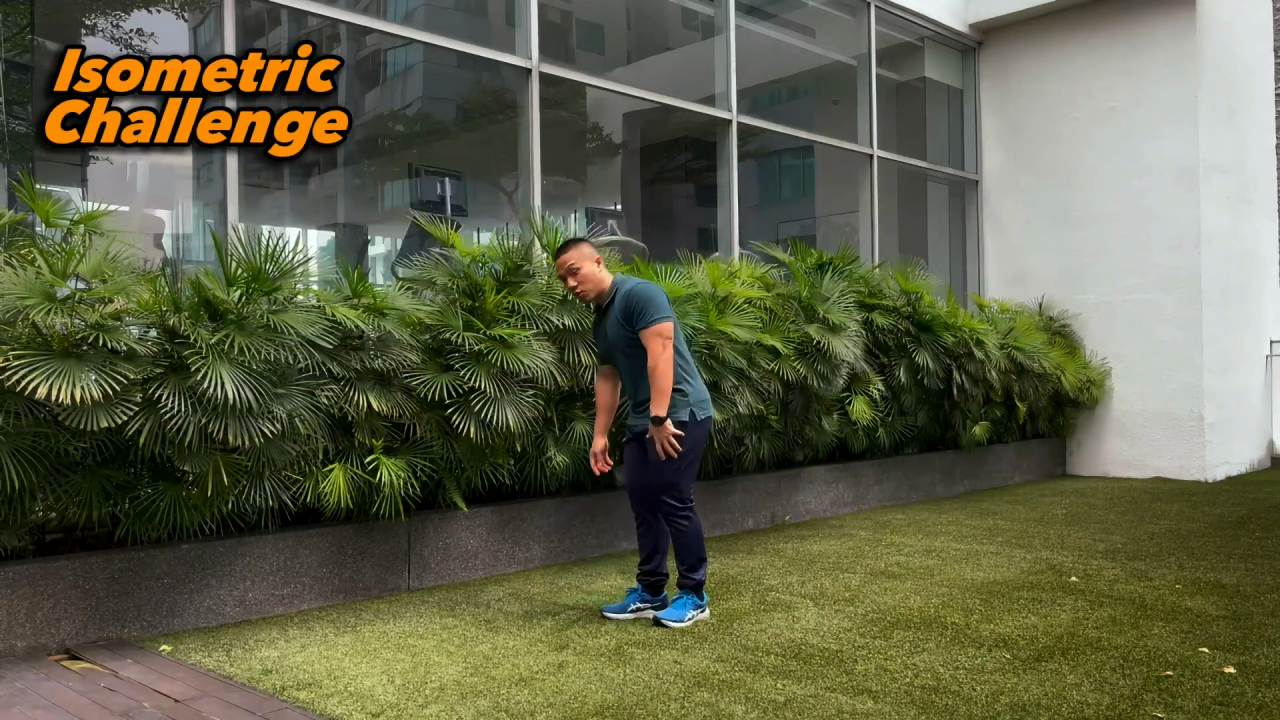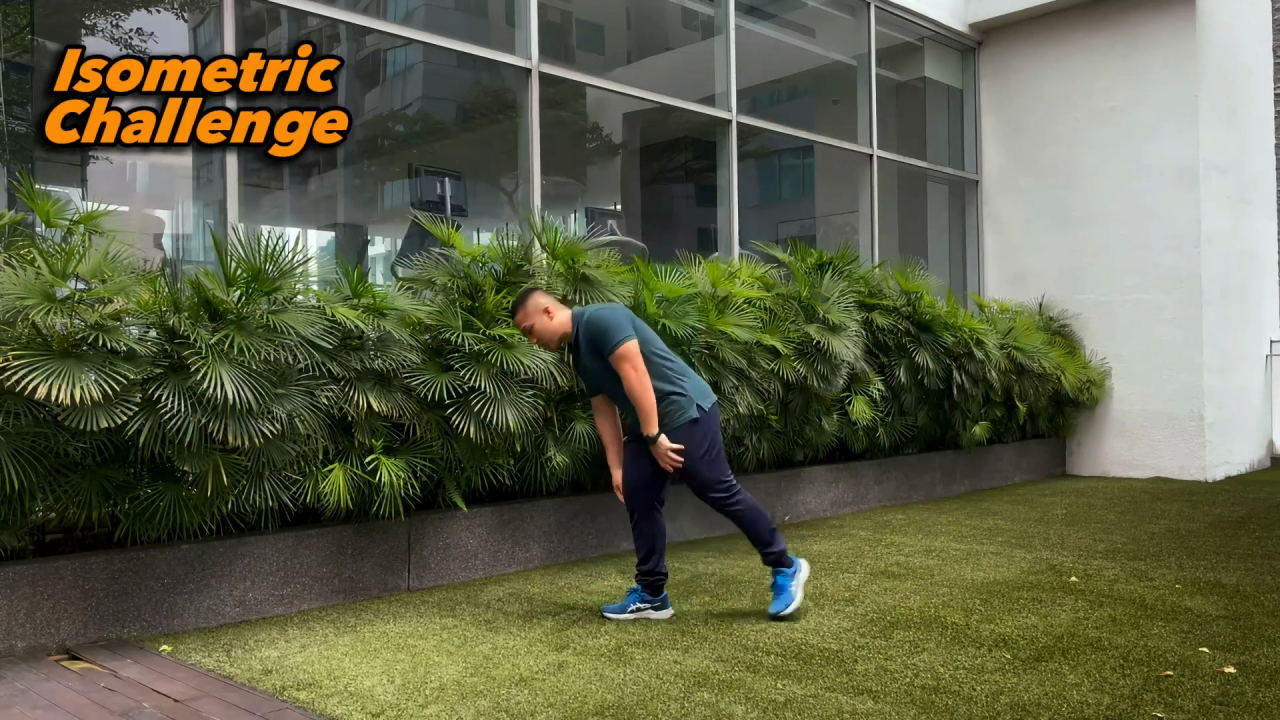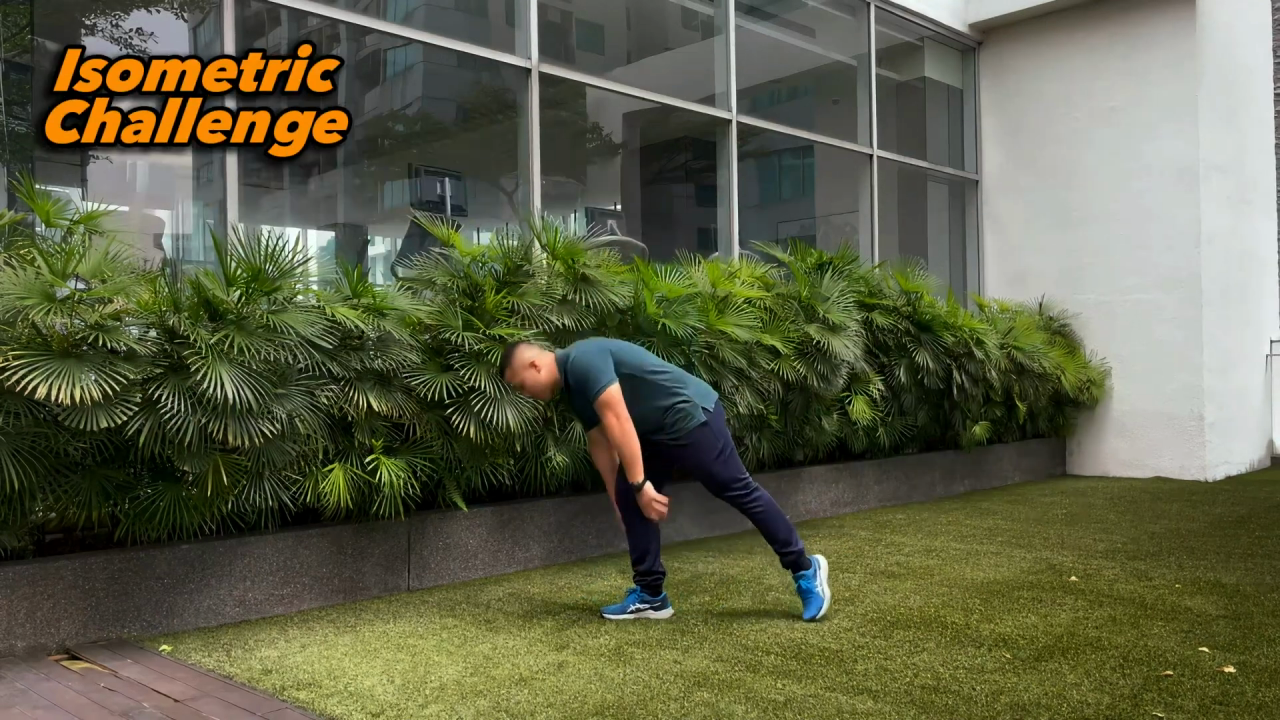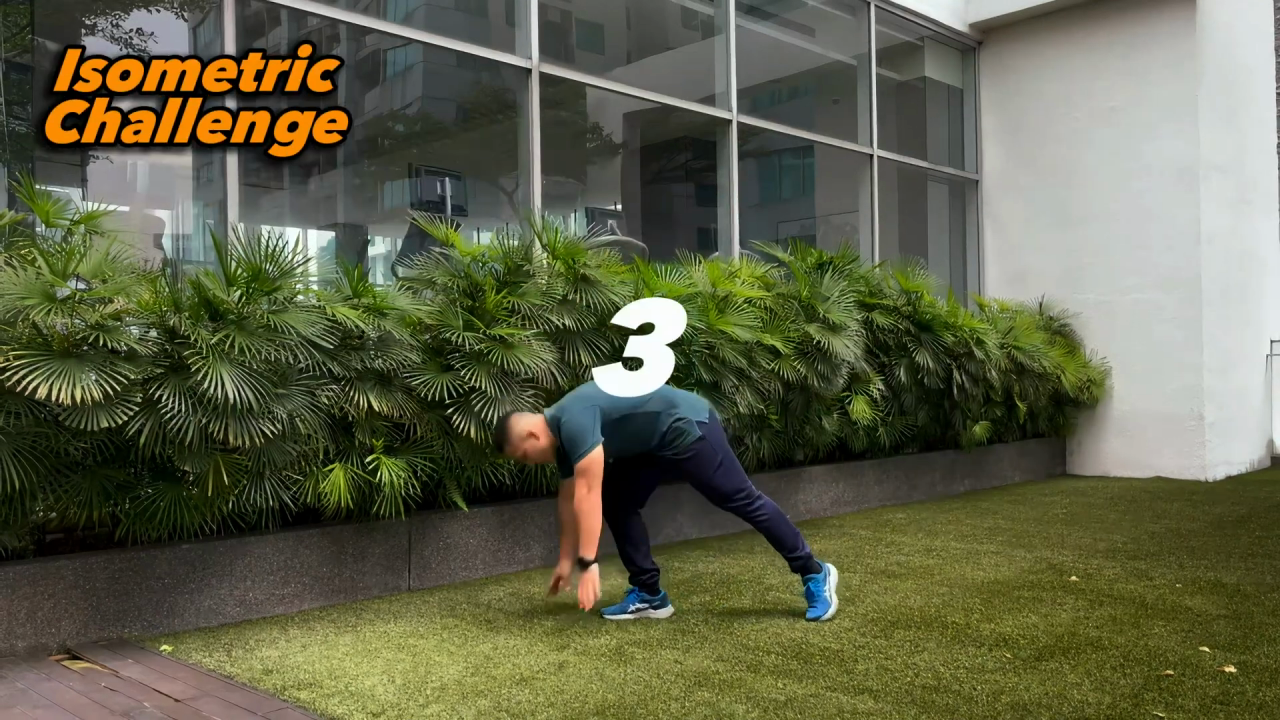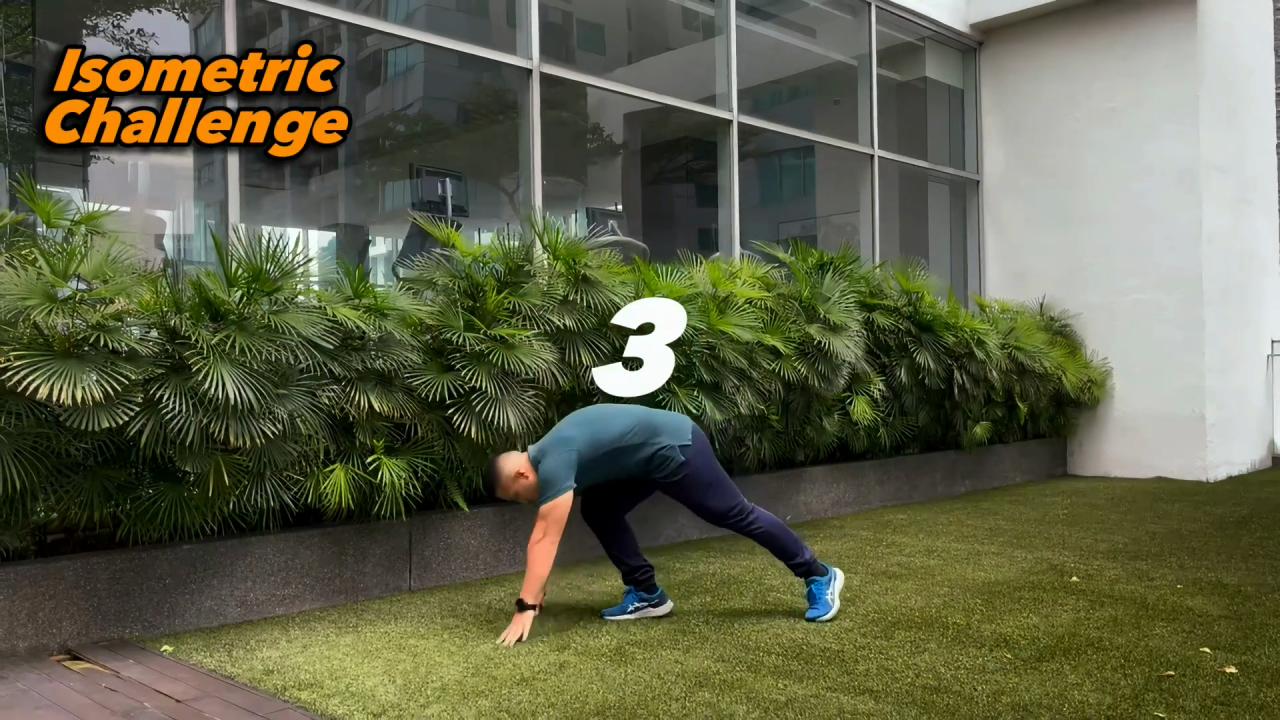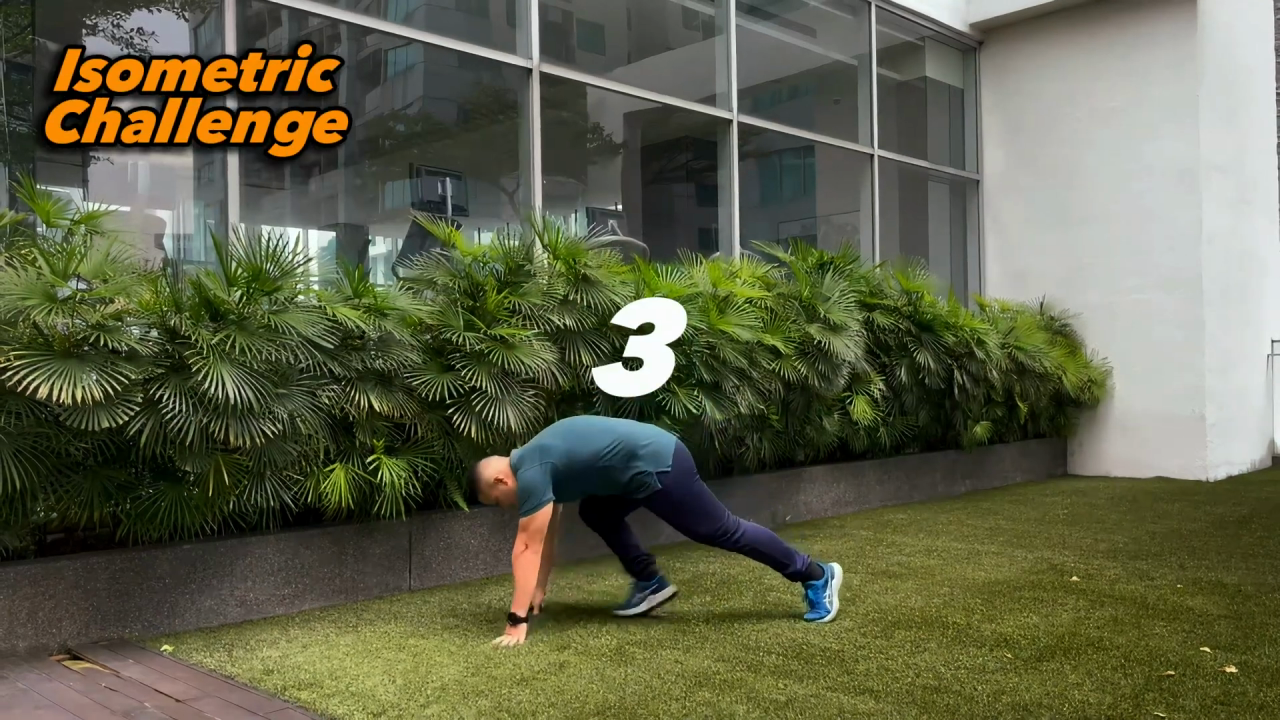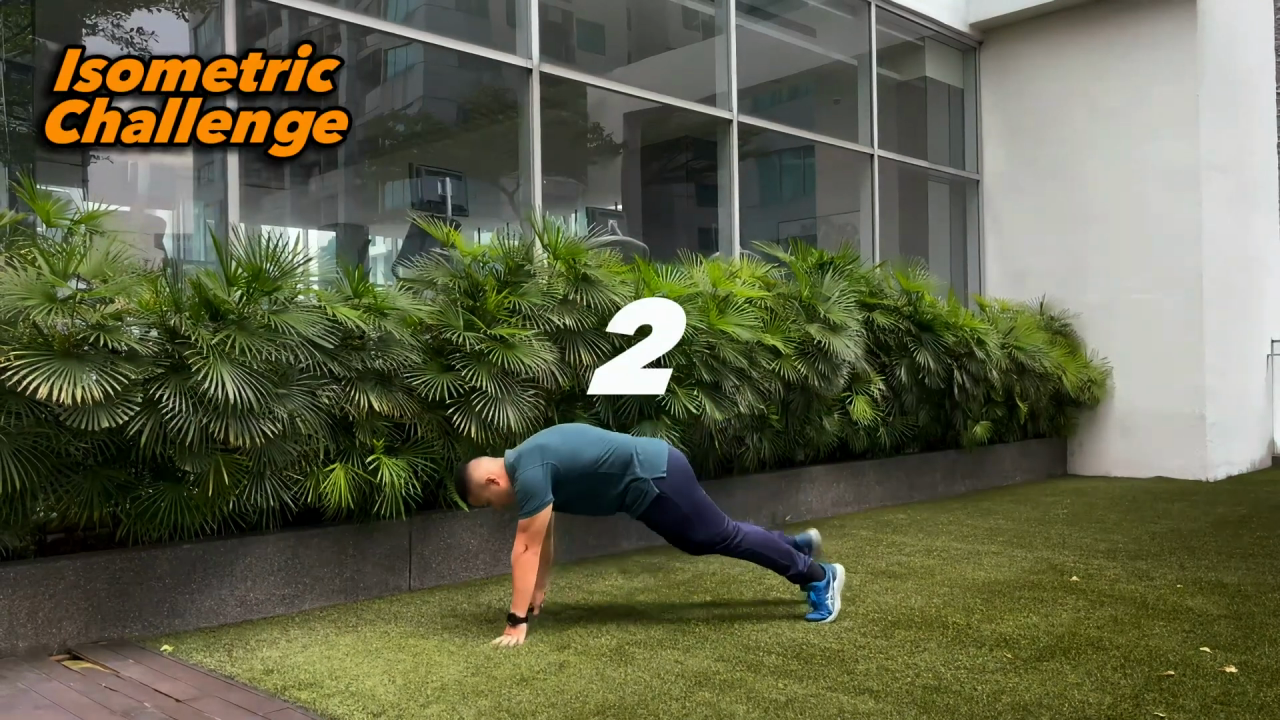
dt=0.3s
person 1, frame 1
left shoulder: (640, 294)
right shoulder: (600, 319)
left elbow: (660, 354)
right elbow: (607, 378)
left wrist: (661, 418)
right wrist: (601, 435)
left hip: (680, 414)
right hip: (644, 420)
left knee: (674, 503)
right knee: (643, 502)
left ankle: (694, 594)
right ankle: (651, 593)
person 1, frame 2
left shoulder: (597, 321)
right shoulder: (579, 354)
left elbow: (634, 373)
right elbow: (604, 411)
left wrist: (654, 436)
right wrist: (617, 468)
left hip: (687, 411)
left knee: (721, 492)
right knee: (640, 502)
left ankle: (786, 568)
right ankle: (651, 595)
person 1, frame 3
left shoulder: (583, 362)
right shoulder: (570, 385)
left elbow: (618, 423)
right elbow: (599, 443)
left wrist: (640, 486)
right wrist: (619, 496)
left hip: (691, 412)
left knee: (738, 489)
right knee: (630, 501)
left ankle: (806, 569)
right ankle: (650, 595)
person 1, frame 4
left shoulder: (574, 422)
right shoulder: (562, 433)
left elbow: (588, 493)
right elbow: (570, 499)
left wrist: (587, 564)
right wrist: (565, 560)
left hip: (687, 426)
left knee: (743, 501)
right knee: (618, 503)
left ankle: (815, 574)
right ankle: (649, 594)
person 1, frame 5
left shoulder: (553, 463)
right shoulder: (548, 455)
left elbow: (545, 537)
right elbow: (549, 533)
left wrist: (525, 609)
right wrist: (537, 589)
left hip: (674, 446)
right hip: (653, 449)
left knee: (737, 514)
right knee: (597, 510)
left ankle: (820, 576)
right ankle: (645, 594)
person 1, frame 6
left shoulder: (531, 473)
right shoulder: (537, 460)
left elbow: (527, 547)
right elbow: (546, 535)
left wrist: (518, 620)
right wrist: (539, 590)
left hip: (656, 465)
right hip: (649, 448)
left knee: (722, 531)
right knee: (596, 512)
left ankle: (817, 577)
right ankle: (650, 583)
person 1, frame 7
left shoulder: (528, 475)
right shoulder: (529, 462)
left elbow: (526, 549)
right elbow: (543, 538)
left wrist: (517, 621)
right wrist: (539, 590)
left hip: (653, 476)
right hip: (649, 467)
left knee: (721, 536)
right knee: (695, 541)
left ankle: (818, 575)
right ankle: (800, 545)
